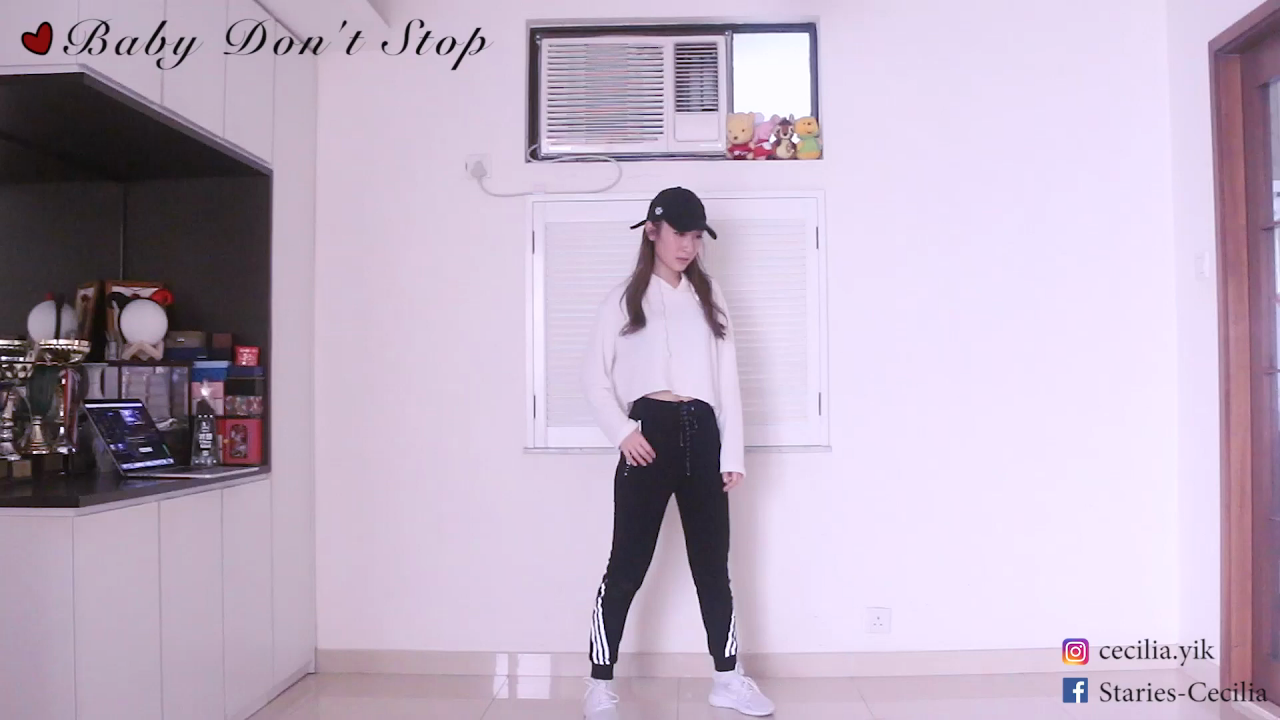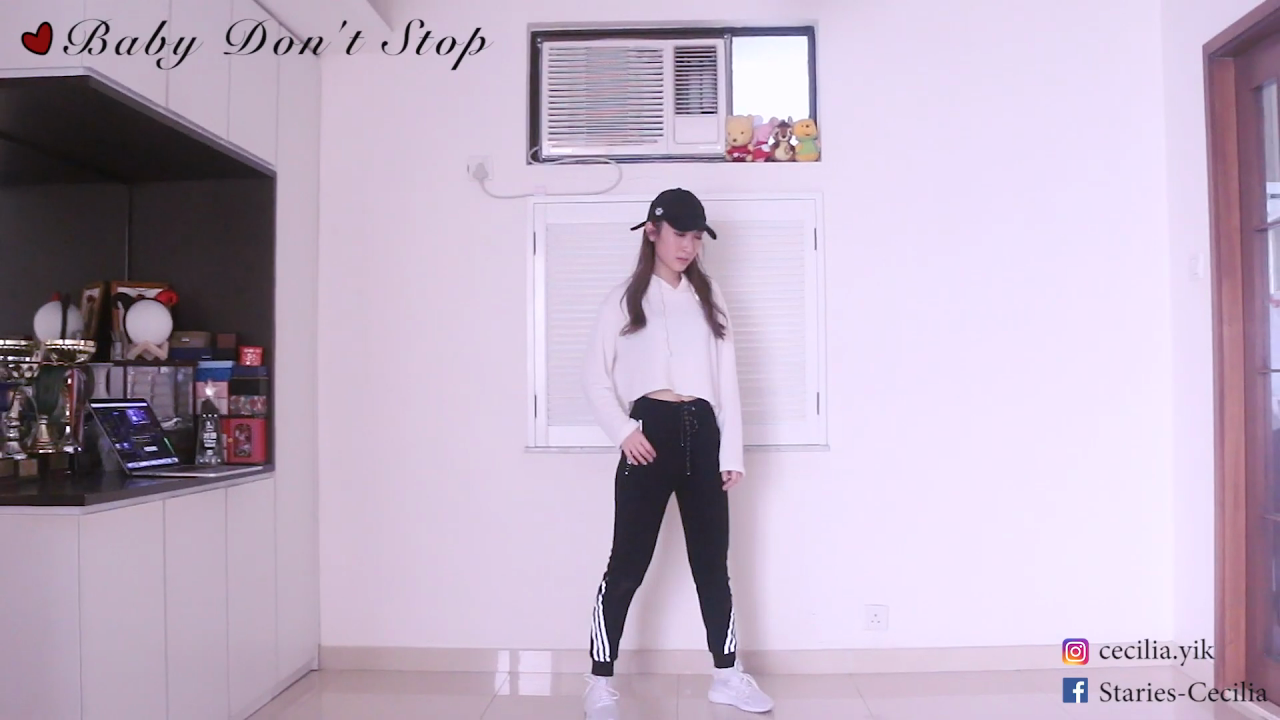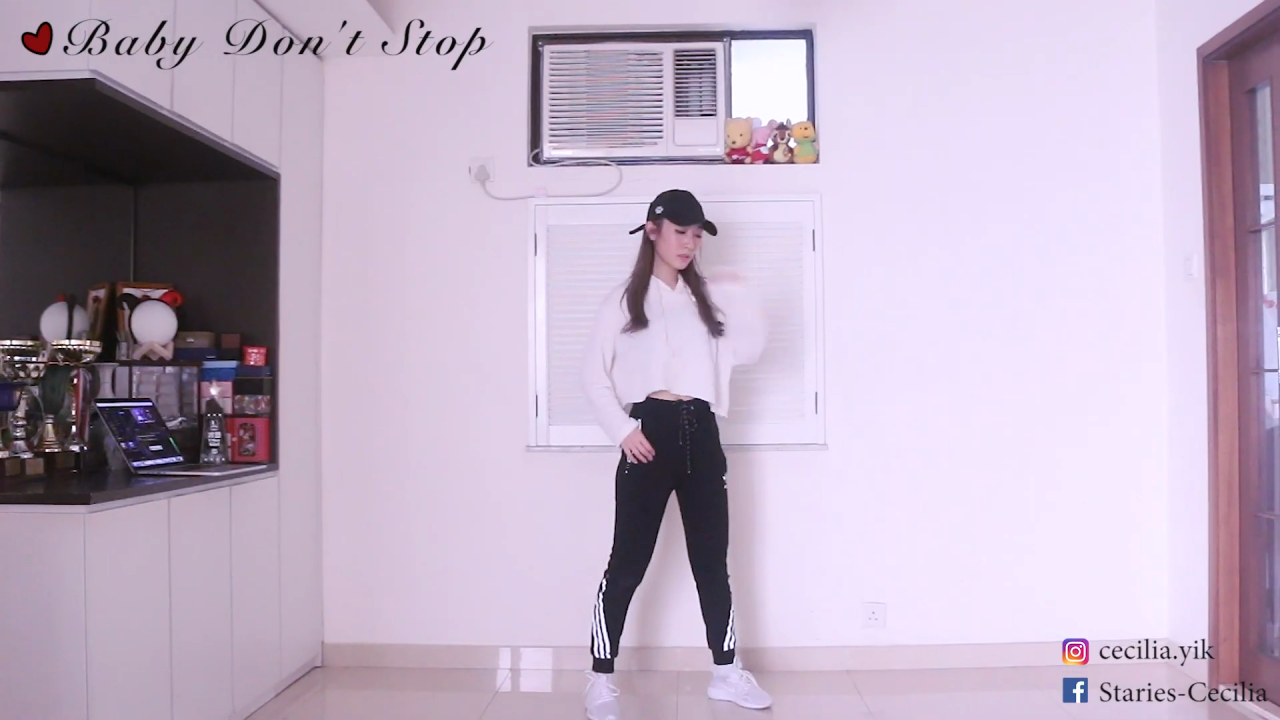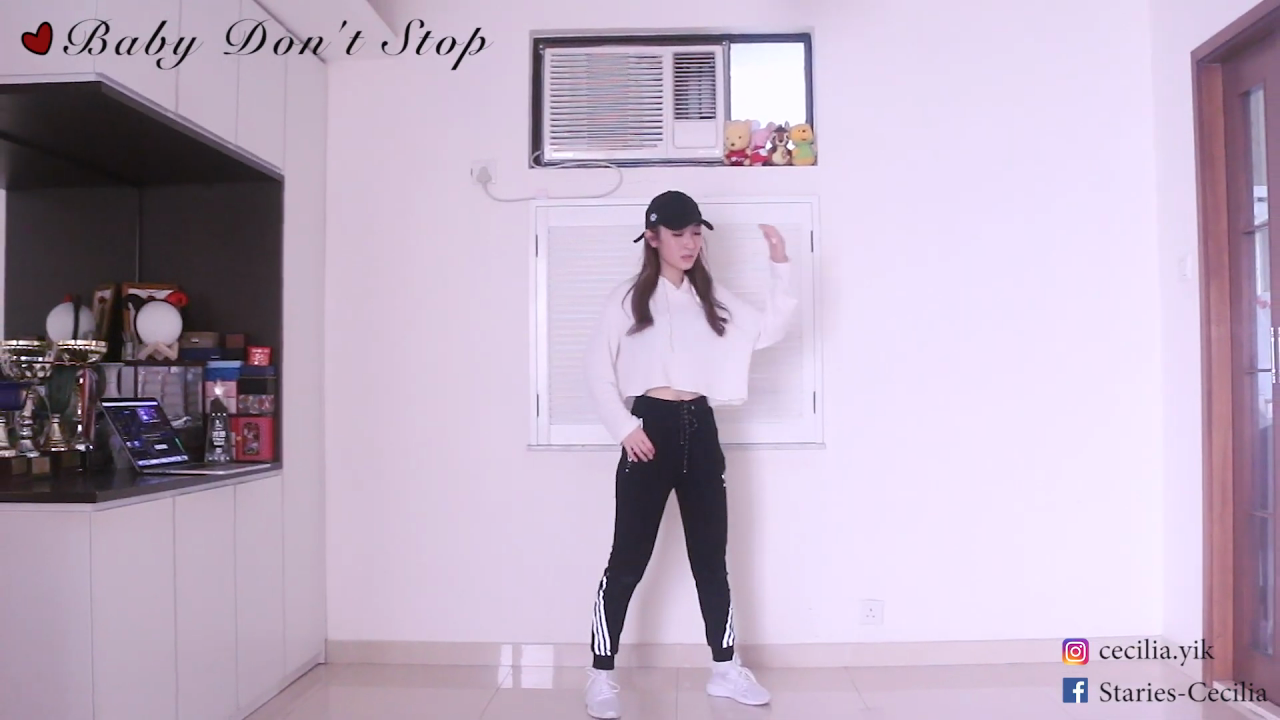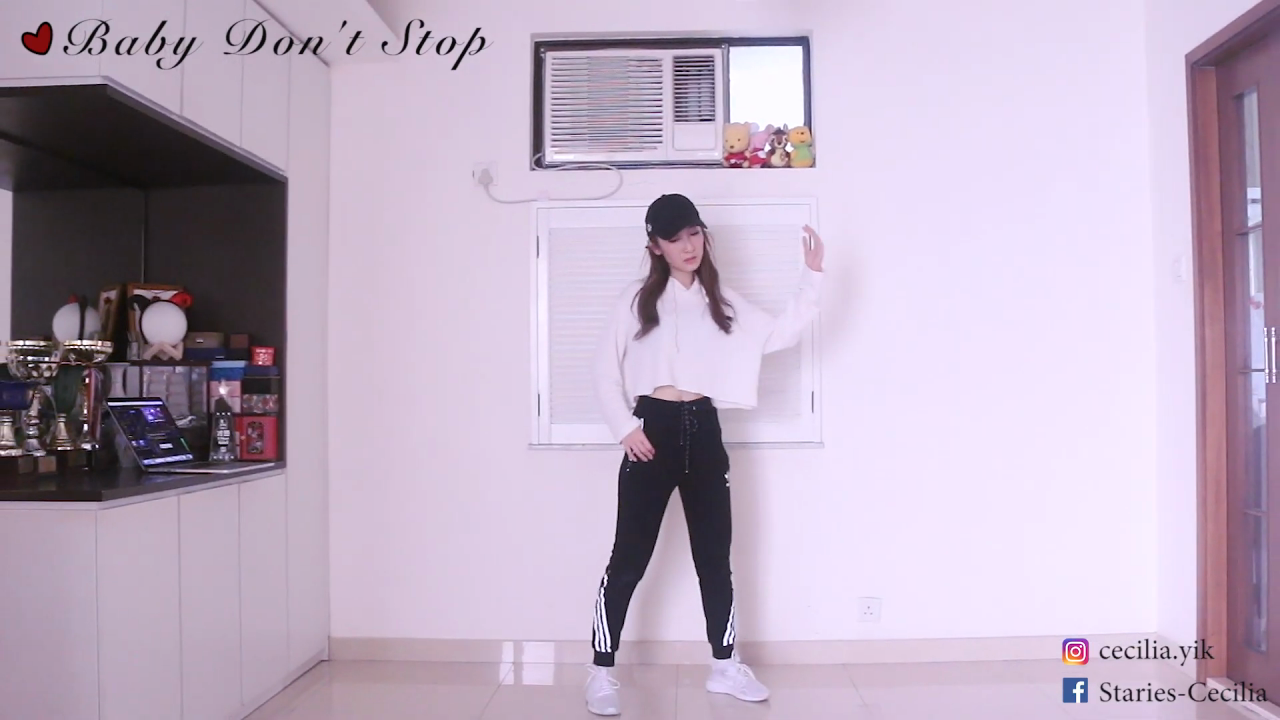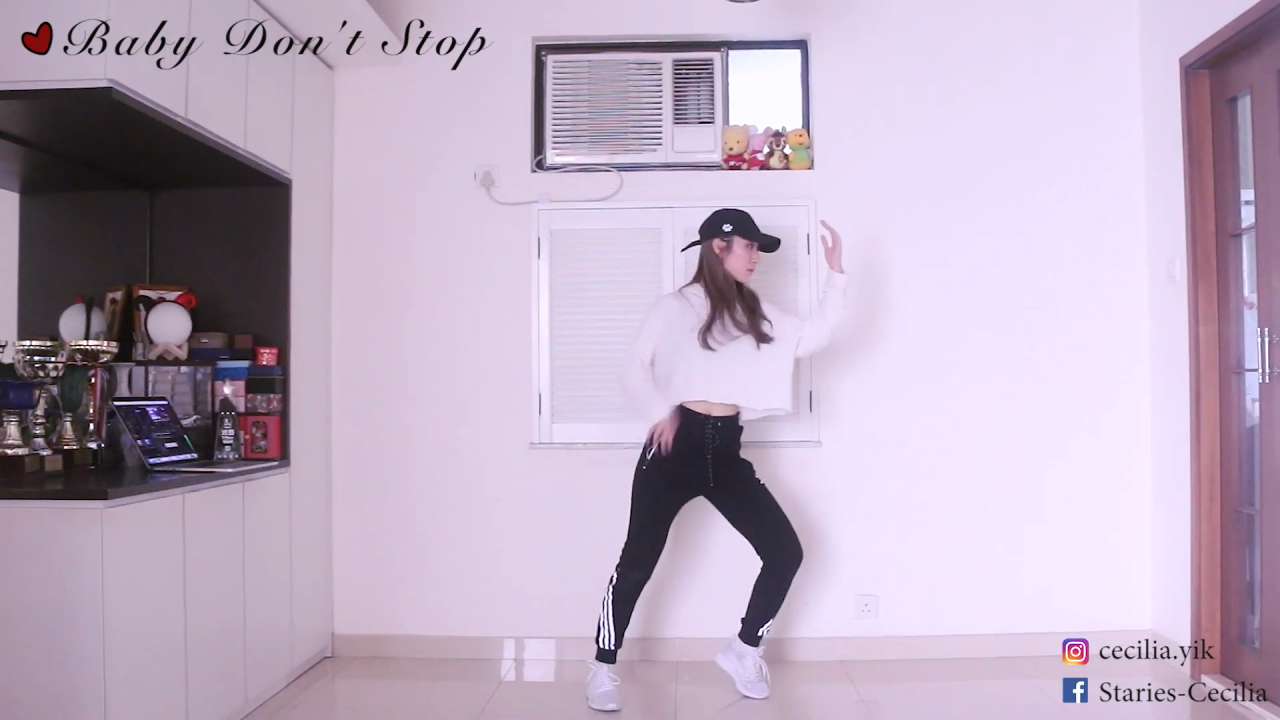
dt=0.7s
person 1, frame 1
left shoulder: (709, 295)
right shoulder: (625, 298)
left elbow: (727, 377)
right elbow: (594, 376)
left wrist: (733, 451)
right wrist: (622, 431)
left hip: (702, 434)
right hip: (650, 432)
left knee: (713, 564)
right knee: (627, 566)
person 1, frame 2
left shoulder: (708, 295)
right shoulder: (625, 297)
left elbow: (726, 377)
right elbow: (595, 376)
left wrist: (733, 449)
right wrist: (623, 430)
left hip: (701, 433)
right hip: (651, 431)
left knee: (712, 562)
right knee: (627, 564)
left ankle: (727, 674)
person 1, frame 3
left shoulder: (706, 294)
right shoulder: (624, 299)
left elbow: (747, 351)
right elbow: (594, 374)
left wrist: (738, 299)
right wrist: (622, 429)
left hip: (700, 432)
right hip: (650, 432)
left knee: (712, 560)
right knee: (628, 562)
left ankle: (727, 672)
person 1, frame 4
left shoulder: (713, 299)
right shoulder: (628, 299)
left elbow: (770, 328)
right elbow: (597, 369)
left wrist: (780, 266)
right wrist: (624, 428)
left hip: (700, 430)
right hip: (651, 429)
left knee: (711, 559)
right knee: (627, 560)
left ankle: (725, 668)
right ankle: (601, 675)
person 1, frame 5
left shoulder: (723, 301)
right shoulder: (636, 299)
left elbow: (780, 334)
right elbow: (605, 368)
left wrist: (812, 275)
right wrist: (624, 426)
left hip: (703, 433)
right hip: (653, 430)
left knee: (714, 558)
right knee: (629, 559)
left ankle: (725, 665)
right ankle: (602, 671)
person 1, frame 6
left shoulder: (756, 313)
right shoulder: (676, 307)
left elbow: (813, 337)
right elbow: (634, 367)
left wrist: (835, 275)
right wrist: (657, 412)
left hip: (726, 450)
right hip: (676, 443)
left knee: (785, 552)
right knee: (637, 561)
left ankle: (744, 649)
right ankle: (603, 668)
